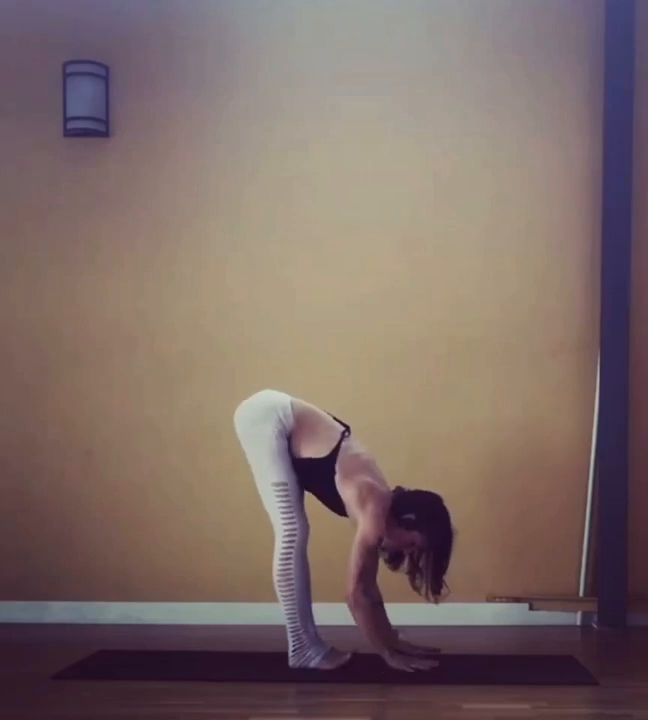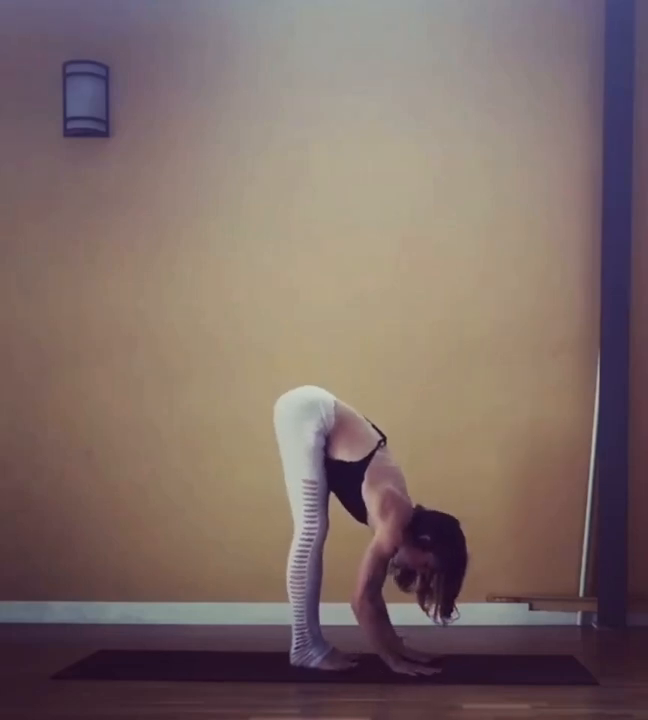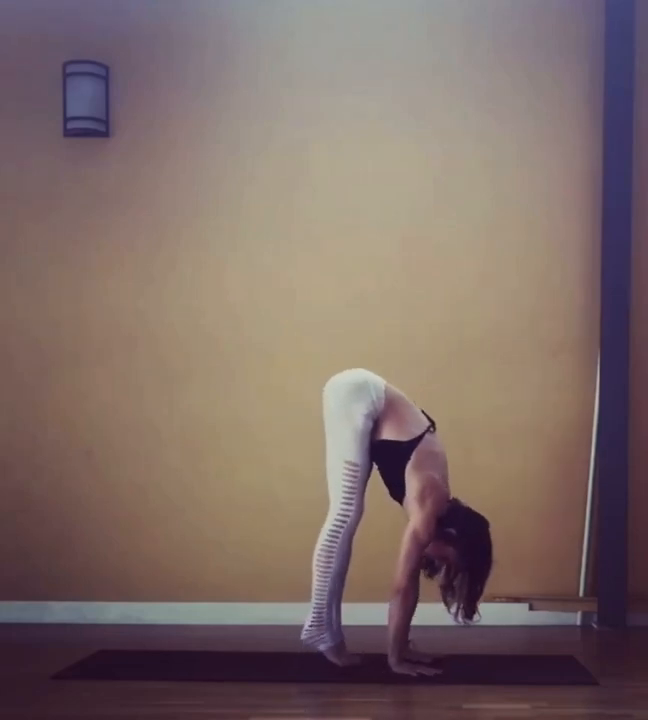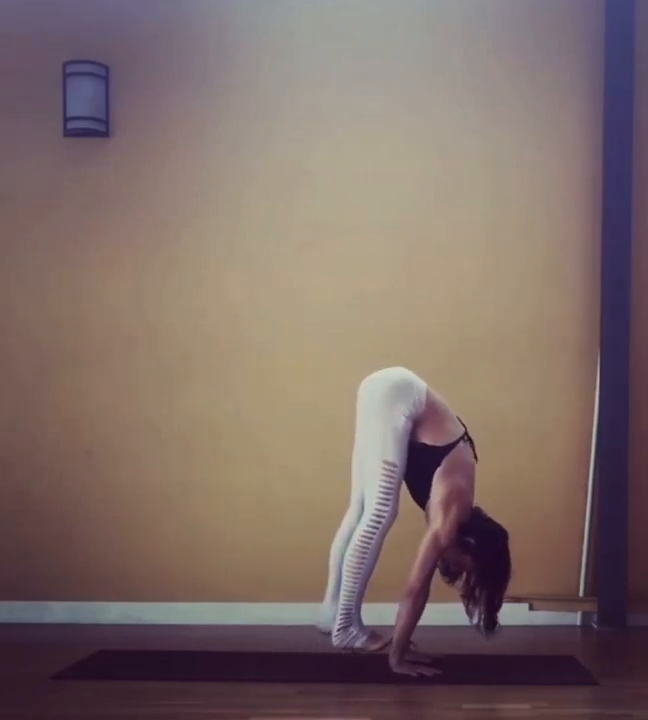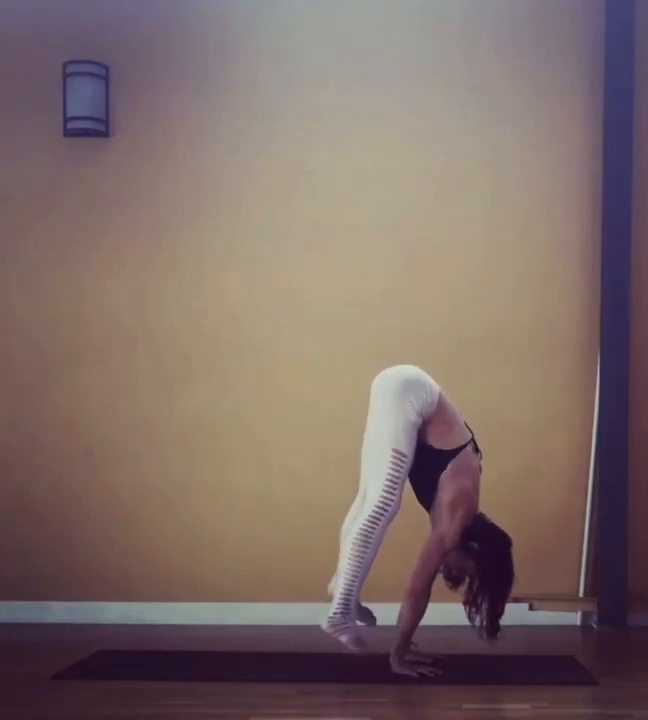
dt=1s
person 1, frame 1
left shoulder: (379, 507)
right shoulder: (376, 515)
left elbow: (368, 588)
right elbow: (356, 593)
left wrist: (394, 642)
right wrist: (389, 654)
left hip: (279, 418)
right hip: (266, 416)
left knee: (296, 535)
right knee: (290, 535)
left ankle: (309, 643)
right ankle: (302, 649)
person 1, frame 2
left shoulder: (400, 521)
right shoulder: (394, 527)
left elbow: (373, 595)
right elbow: (362, 600)
left wrist: (396, 647)
right wrist: (392, 658)
left hip: (316, 413)
right hip: (307, 412)
left knee: (314, 533)
right knee: (310, 533)
left ankle: (312, 644)
right ankle: (305, 647)
person 1, frame 3
left shoulder: (436, 509)
right shoulder: (427, 515)
left elbow: (409, 579)
right elbow: (403, 587)
left wrist: (401, 647)
right wrist: (396, 658)
left hip: (363, 396)
right hip: (357, 394)
left knee: (346, 517)
right knee: (345, 515)
left ankle: (330, 628)
right ankle: (318, 626)
person 1, frame 4
left shoulder: (453, 513)
right shoulder: (449, 523)
left elbow: (419, 584)
right elbow: (415, 589)
right wrist: (398, 657)
left hip: (392, 393)
left knee: (363, 511)
right knee: (379, 516)
left ankle: (333, 611)
right ankle: (345, 626)
person 1, frame 5
left shoulder: (458, 519)
right shoulder: (453, 527)
left elbow: (420, 587)
left hip: (406, 391)
right hip: (405, 390)
left knee: (373, 497)
right knee: (384, 502)
right ankle: (342, 609)
